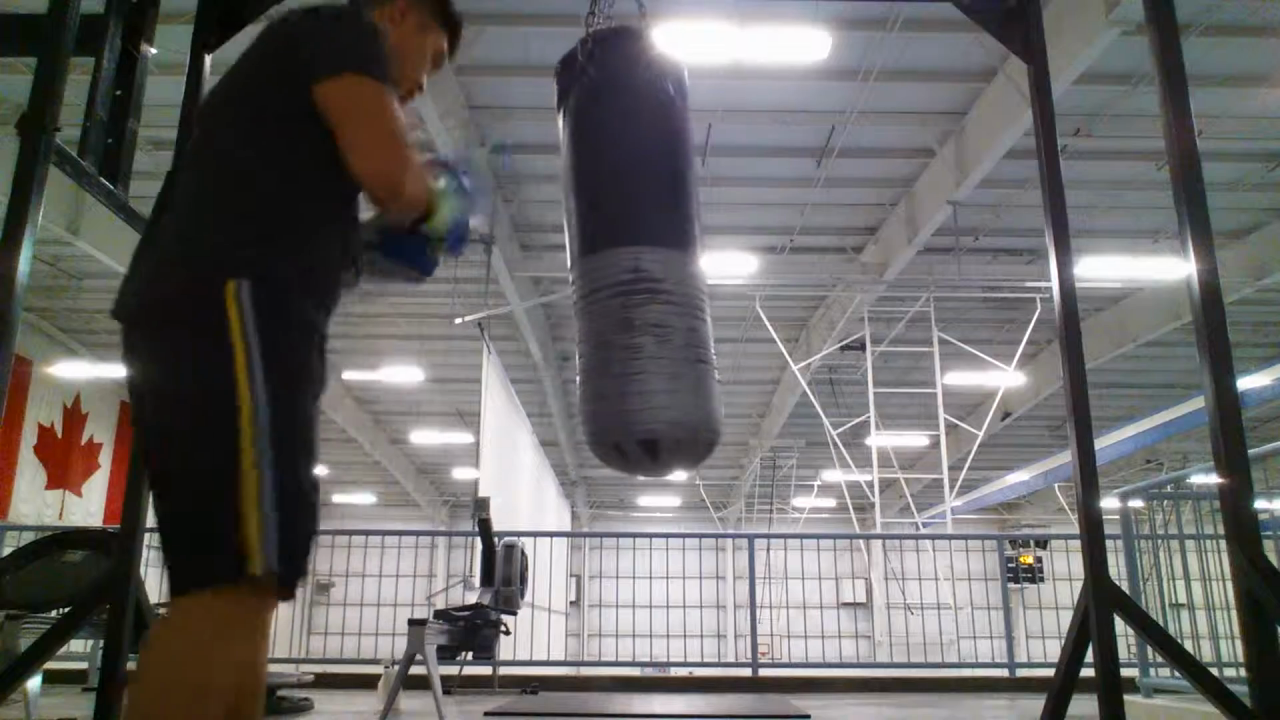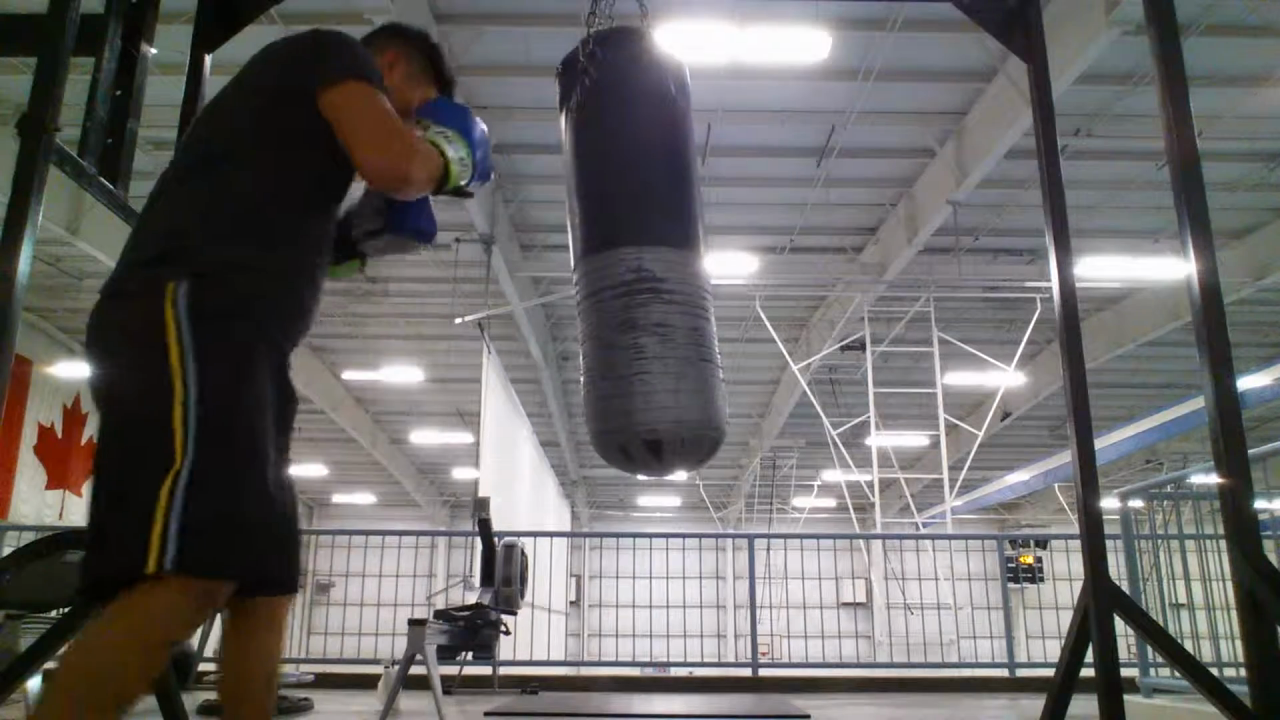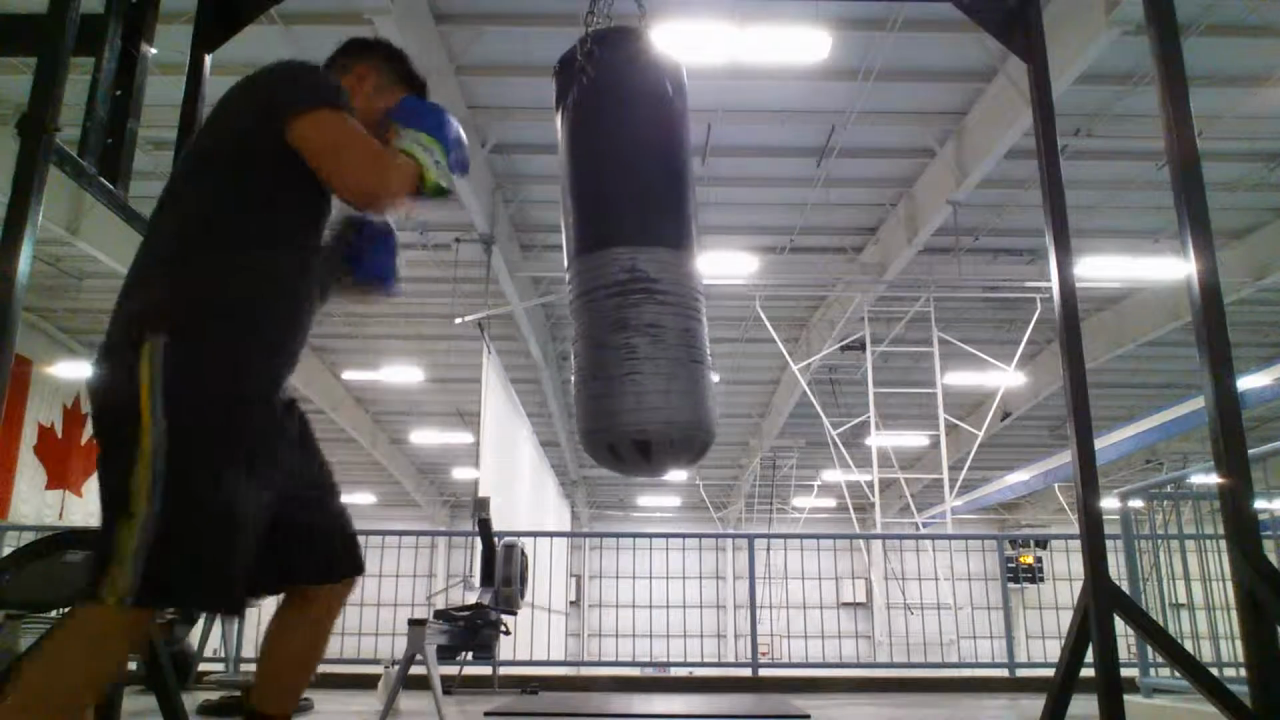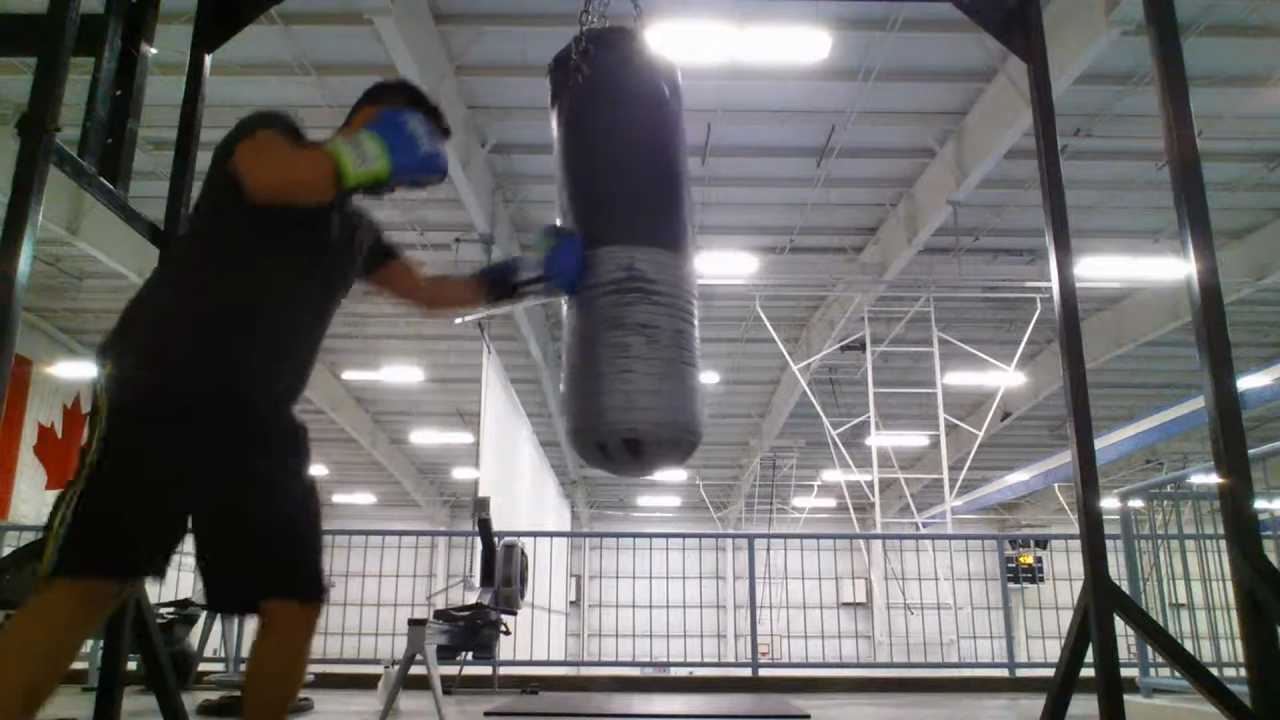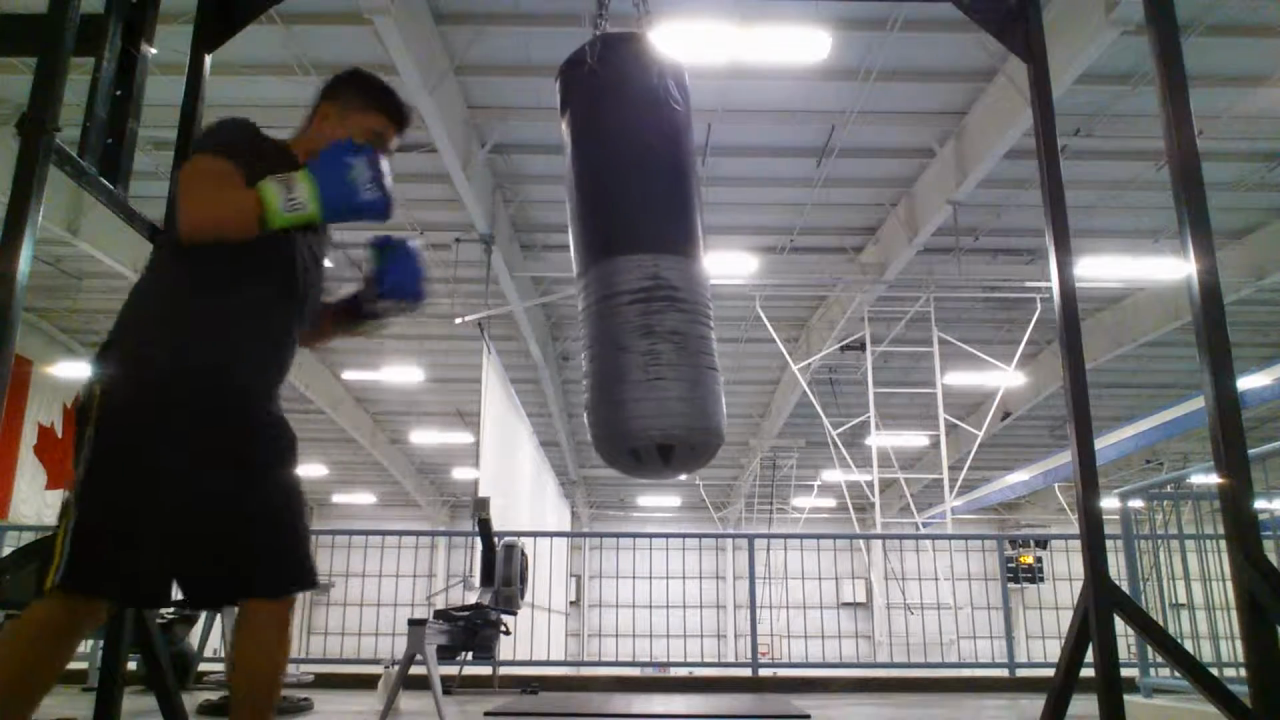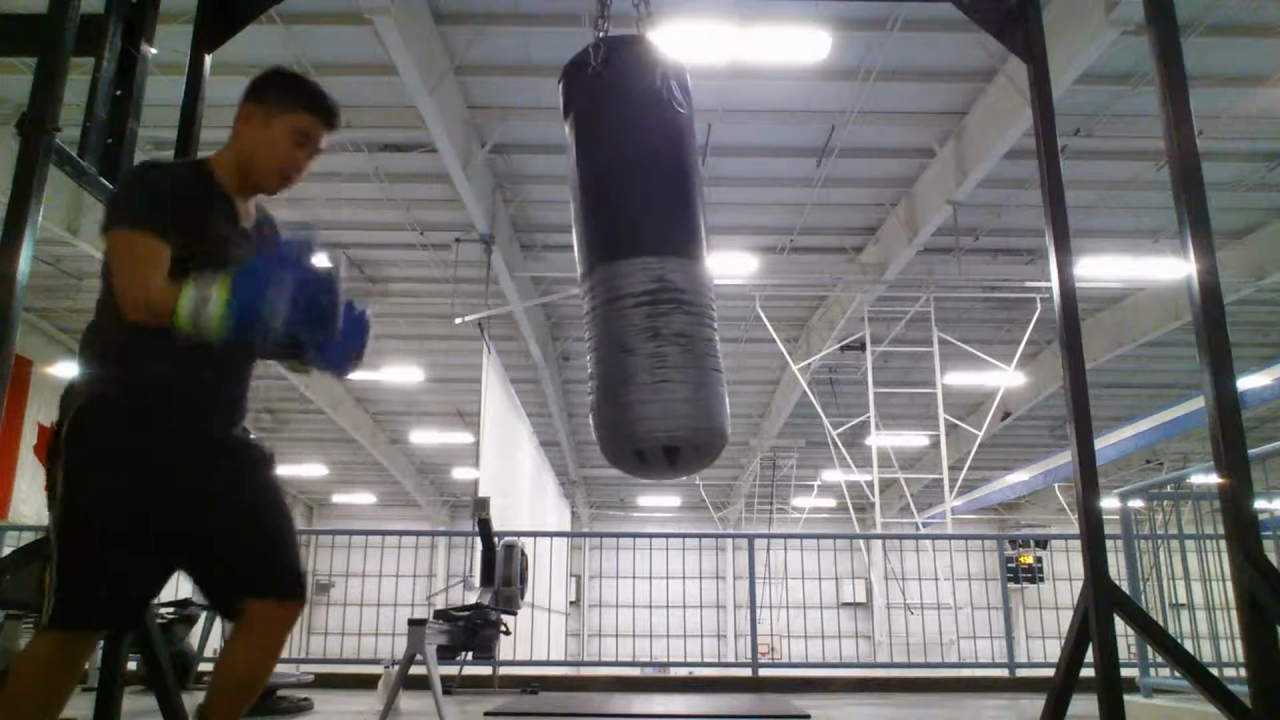
dt=0.2s
person 1, frame 1
left shoulder: (284, 79)
right elbow: (387, 173)
left wrist: (368, 249)
right wrist: (434, 198)
left hip: (206, 329)
right hip: (230, 321)
left knee: (256, 579)
right knee: (238, 575)
person 1, frame 2
left shoulder: (287, 113)
right shoulder: (329, 53)
right elbow: (394, 166)
right wrist: (450, 147)
left hip: (228, 354)
right hip: (192, 329)
left knee: (262, 589)
right knee: (188, 580)
person 1, frame 3
left shoulder: (287, 165)
right shoulder: (292, 85)
right elbow: (369, 185)
right wrist: (429, 153)
left hip: (247, 397)
right hip: (182, 369)
left knee: (327, 576)
right knee: (137, 599)
person 1, frame 4
left shoulder: (356, 225)
right shoulder: (273, 136)
left elbow: (431, 294)
right elbow: (272, 177)
left wrist: (521, 274)
right wrist: (379, 153)
left hip: (254, 413)
right hip: (164, 381)
left knee: (294, 601)
right knee: (89, 584)
person 1, frame 5
left shoulder: (307, 226)
right shoulder: (238, 143)
right elbow: (201, 216)
left wrist: (370, 301)
right wrist: (320, 189)
left hip: (241, 416)
right hip: (150, 394)
left knee: (273, 595)
right knee: (80, 597)
person 1, frame 6
left shoulder: (264, 234)
right shoulder: (158, 189)
right elbow: (139, 297)
left wrist: (307, 340)
right wrist: (235, 297)
left hip: (214, 448)
right hip: (117, 435)
left knee: (277, 597)
right knee: (77, 625)
